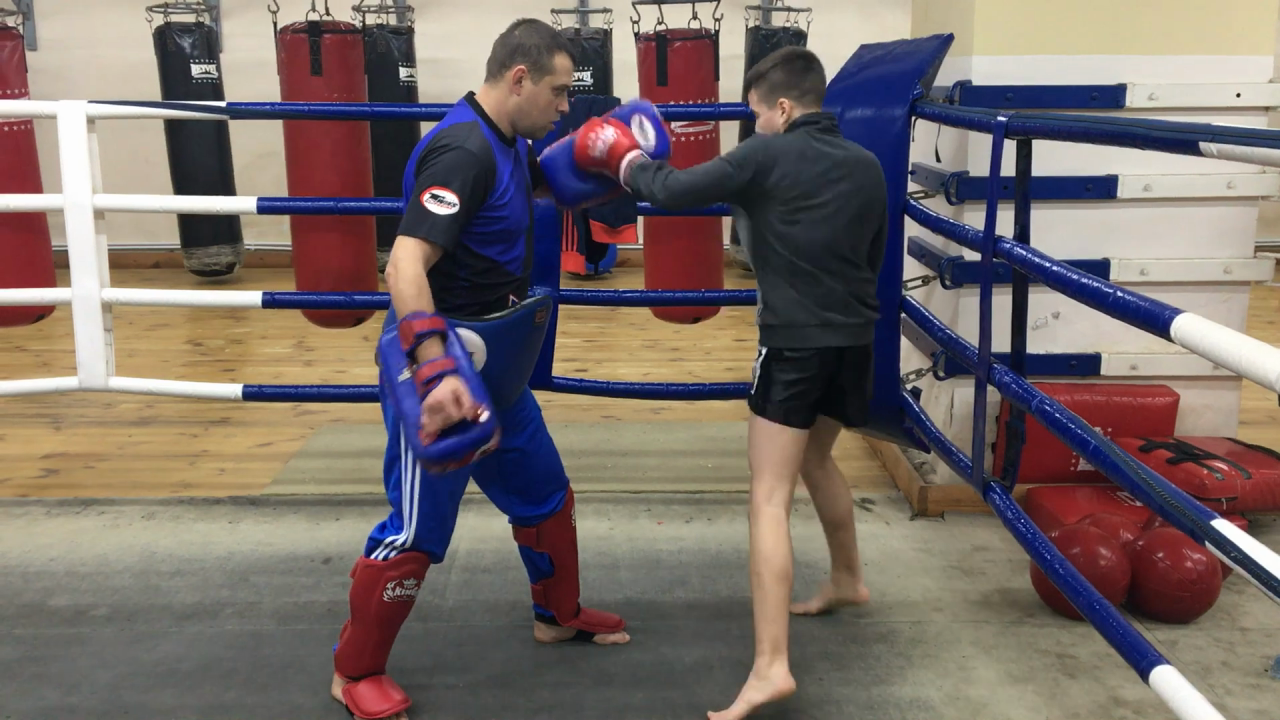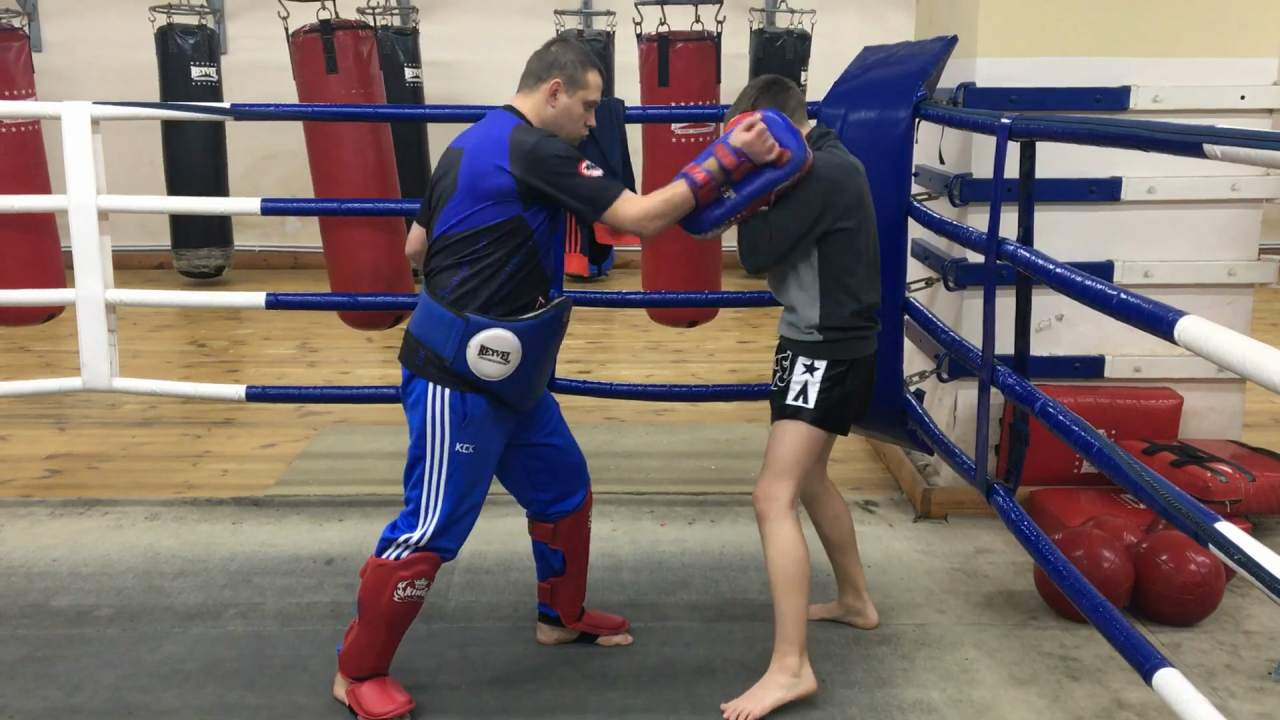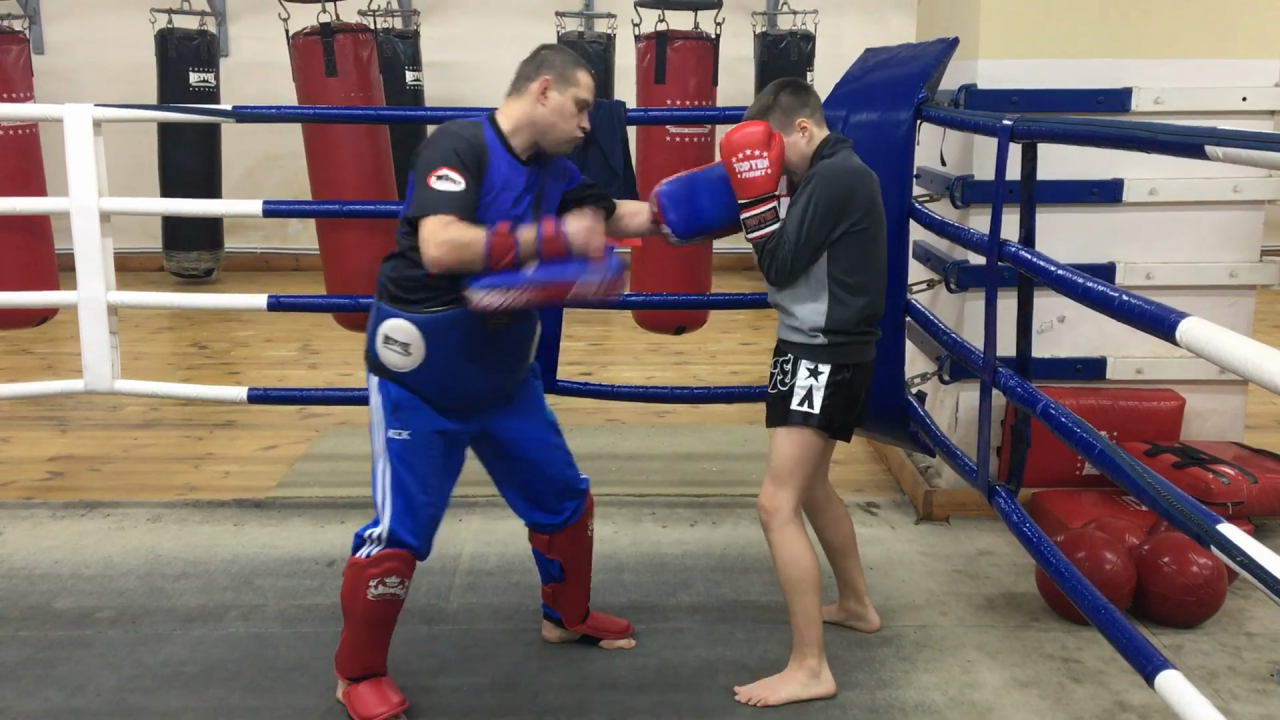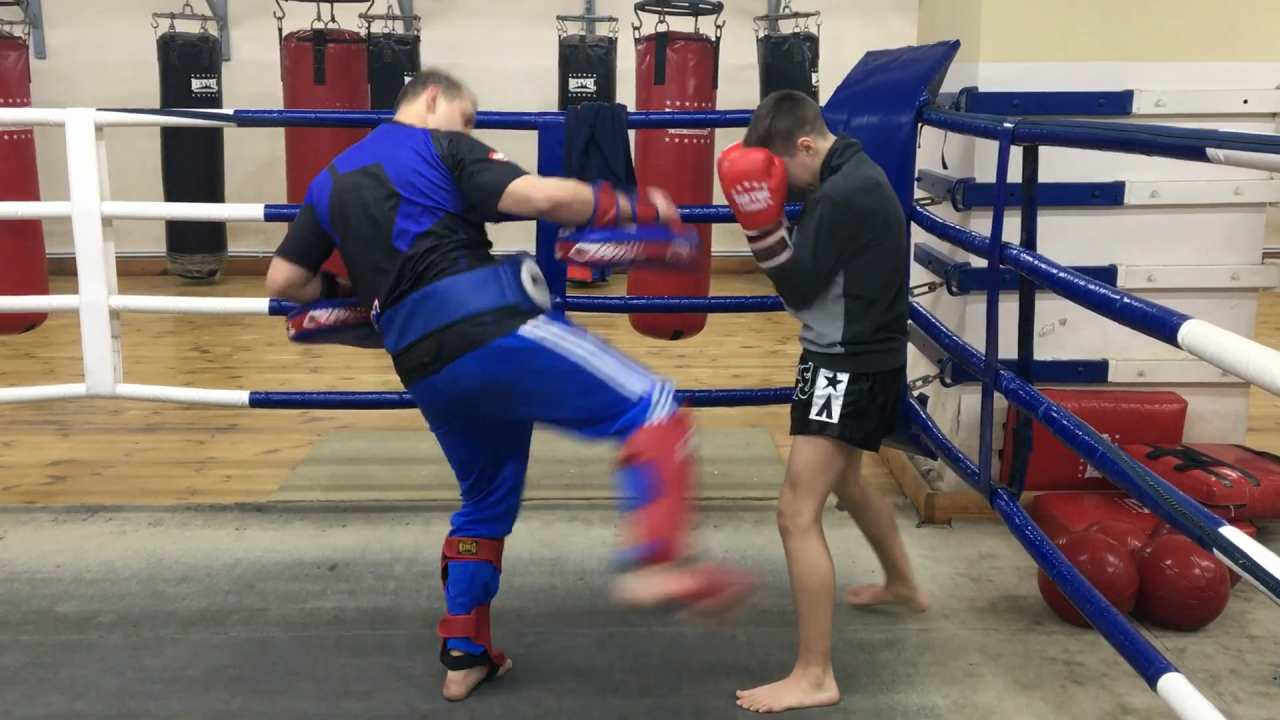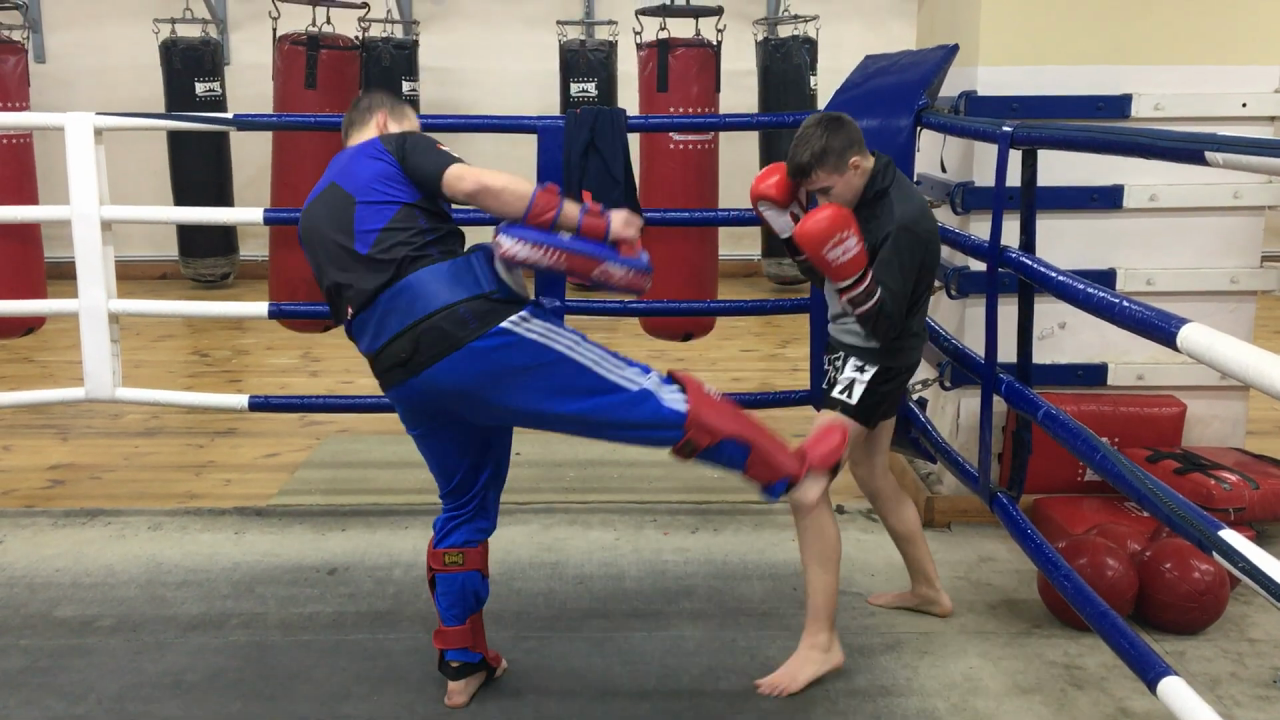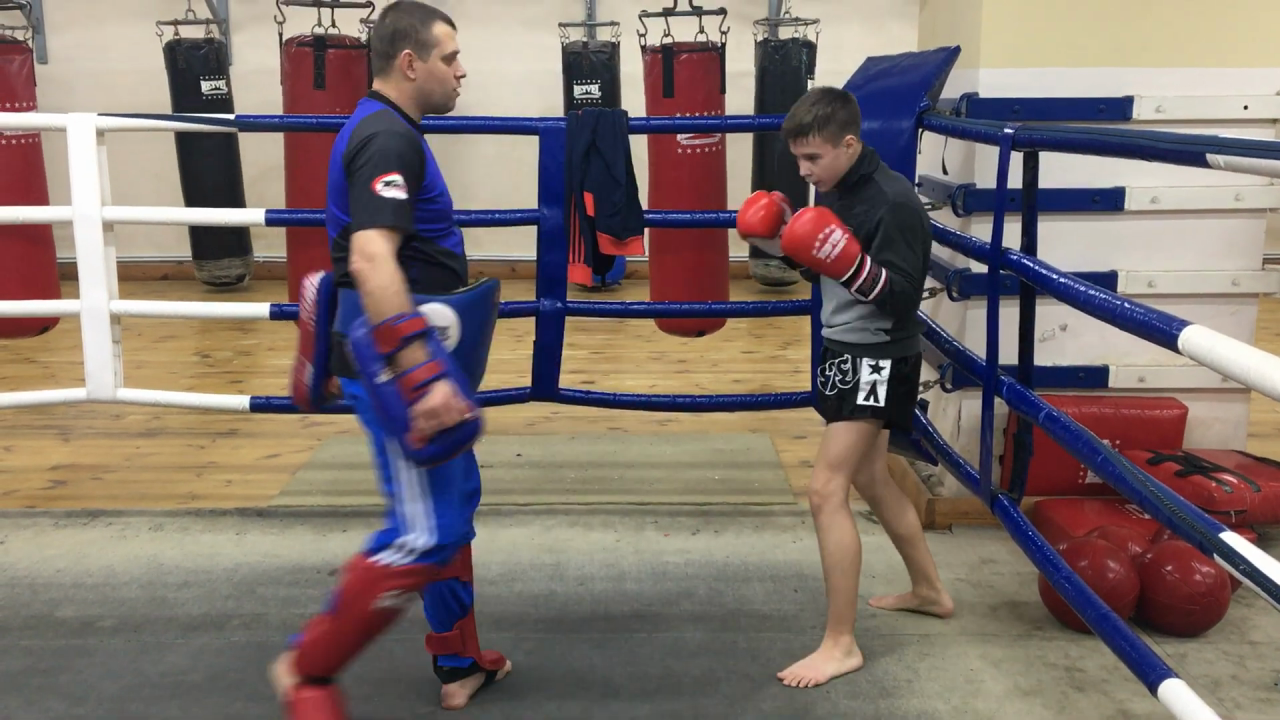
dt=0.4s
person 1, frame 1
left shoulder: (501, 140)
right shoulder: (463, 149)
left elbow: (533, 186)
right elbow: (405, 266)
right wrist: (437, 373)
left hip: (492, 366)
right hip: (447, 369)
left knee: (544, 491)
right knee: (418, 530)
left ankle: (559, 614)
person 1, frame 2
left shoulder: (473, 144)
right shoulder: (533, 150)
left elbow: (418, 245)
right elbow: (640, 218)
right wrist: (727, 159)
left hip: (500, 367)
right hip: (460, 369)
left knee: (562, 488)
right knee: (431, 527)
left ankle: (561, 615)
person 1, frame 3
left shoulder: (551, 170)
right shoulder: (457, 145)
left elbow: (616, 219)
right elbow: (439, 249)
right wrist: (552, 237)
left hip: (503, 376)
right hip: (422, 372)
left knee: (561, 497)
right knee: (400, 532)
left ankle: (568, 615)
person 1, frame 4
left shoulder: (330, 179)
right shoulder: (440, 147)
left elbow: (282, 280)
right elbow: (538, 196)
left wrist: (350, 294)
right wrist: (638, 207)
left hip: (426, 362)
right hip: (494, 328)
left knee: (486, 503)
right knee: (654, 409)
left ankle: (464, 656)
right ankle: (656, 566)
person 1, frame 5
left shoulder: (313, 218)
right shoulder: (397, 151)
left elbow: (360, 319)
right elbow: (475, 186)
right wrist: (593, 221)
left hip: (410, 374)
right hip: (478, 332)
left knee: (465, 509)
right knee: (650, 397)
left ankle: (460, 663)
right ankle: (788, 472)
person 1, frame 6
left shoulder: (381, 131)
right shoulder: (389, 137)
left elbow: (350, 261)
right elbow: (373, 264)
right wrist: (425, 378)
left hip: (386, 357)
right hip: (396, 359)
left knee: (435, 517)
right knee: (423, 535)
person 2, frame 1
left shoulder: (767, 157)
right shoulder: (866, 167)
left elbow: (674, 188)
left wrist: (619, 156)
left hip: (796, 345)
right hip: (854, 342)
left knee: (768, 497)
right knee: (815, 459)
left ankle: (770, 666)
right ankle: (847, 579)
person 2, frame 2
left shoulder: (815, 169)
right shoulder: (836, 164)
left elbow: (760, 254)
left hip: (824, 353)
right hip: (840, 346)
left knee: (774, 498)
right knee: (807, 477)
left ankle: (790, 666)
right ankle: (854, 600)
person 2, frame 3
left shoulder: (832, 176)
right shoulder: (844, 173)
left elbow: (781, 266)
right elbow: (802, 257)
left wrist: (757, 194)
right wrist: (768, 195)
left hip: (824, 357)
right hip: (825, 351)
left knee: (777, 504)
right knee: (810, 485)
left ankle: (809, 666)
right ankle: (856, 604)
person 2, frame 4
left shoulder: (842, 195)
right shoulder: (859, 175)
left elbow: (800, 288)
right elbow: (821, 262)
left wrist: (761, 219)
right wrist: (769, 213)
left hip: (848, 368)
right hip: (866, 358)
left knee: (797, 513)
right knee: (844, 480)
left ankle: (814, 676)
right ankle: (901, 583)
person 2, frame 5
left shoulder: (903, 219)
right shoulder: (865, 193)
left elbow: (881, 321)
right elbow: (825, 272)
left wrist: (846, 268)
right wrist: (790, 222)
left hip: (873, 361)
right hip: (862, 356)
left knee: (808, 486)
right knee: (872, 473)
left ankle: (819, 642)
right ankle: (928, 589)
person 2, frame 6
left shoulder: (892, 199)
right shoulder: (834, 191)
left elbow: (897, 296)
left wrist: (845, 258)
right wrist: (783, 242)
left hip: (878, 359)
right hip: (846, 351)
left knee: (825, 491)
right knee: (871, 480)
left ankle: (840, 643)
right ankle: (928, 589)
